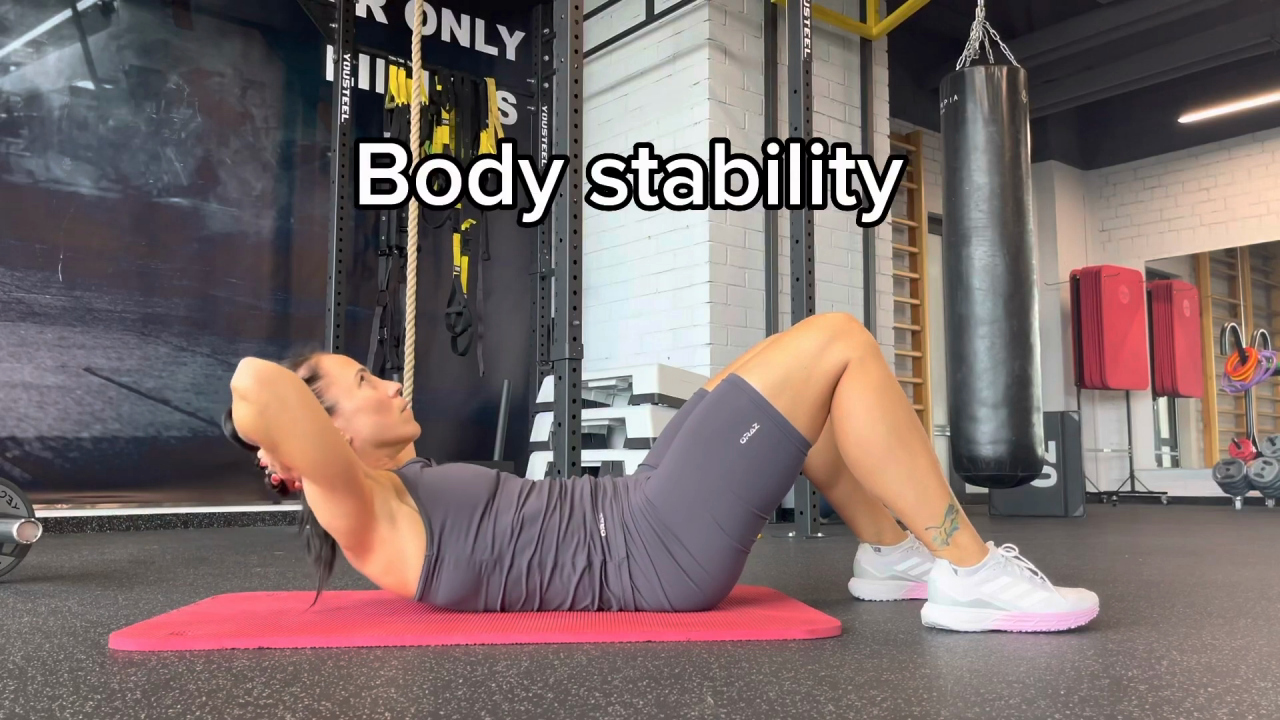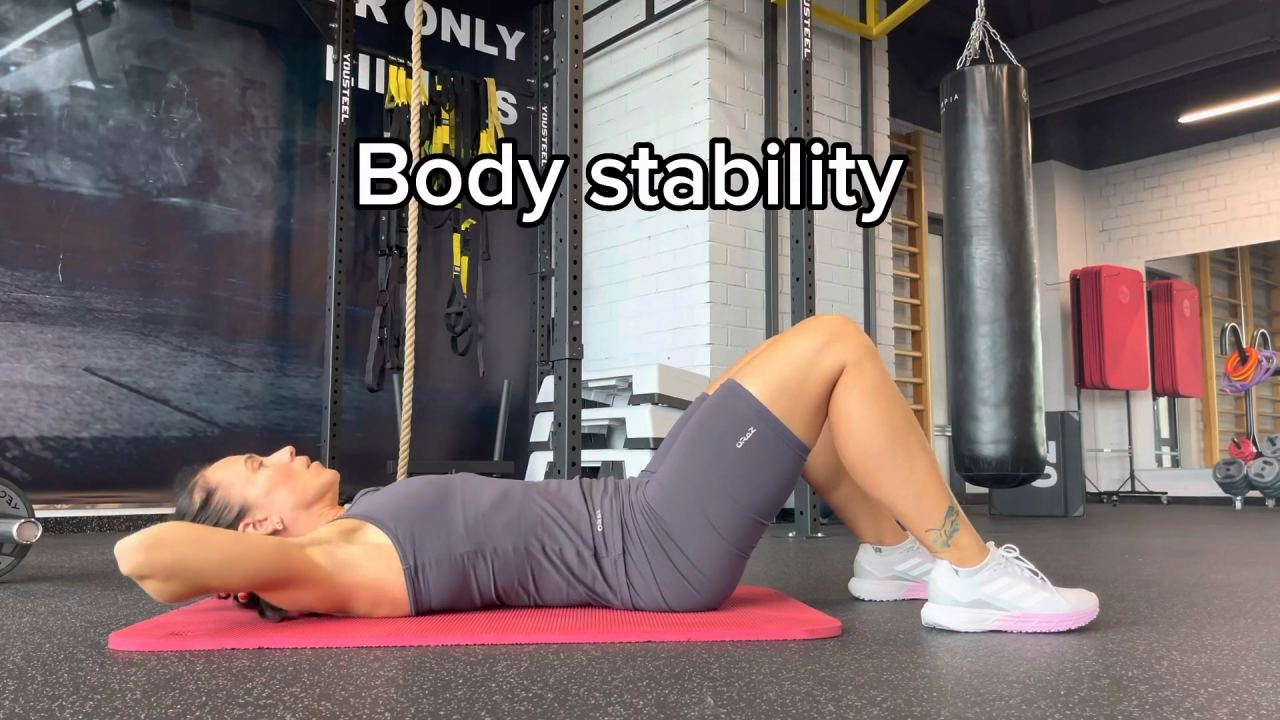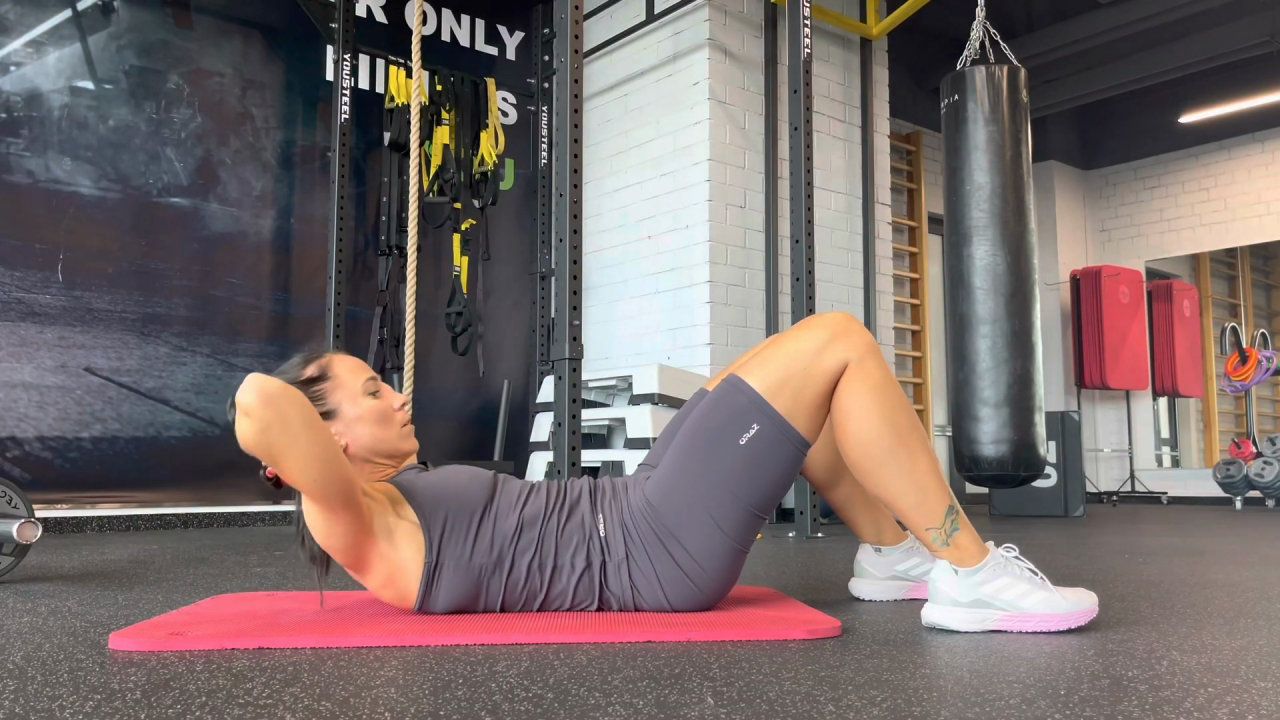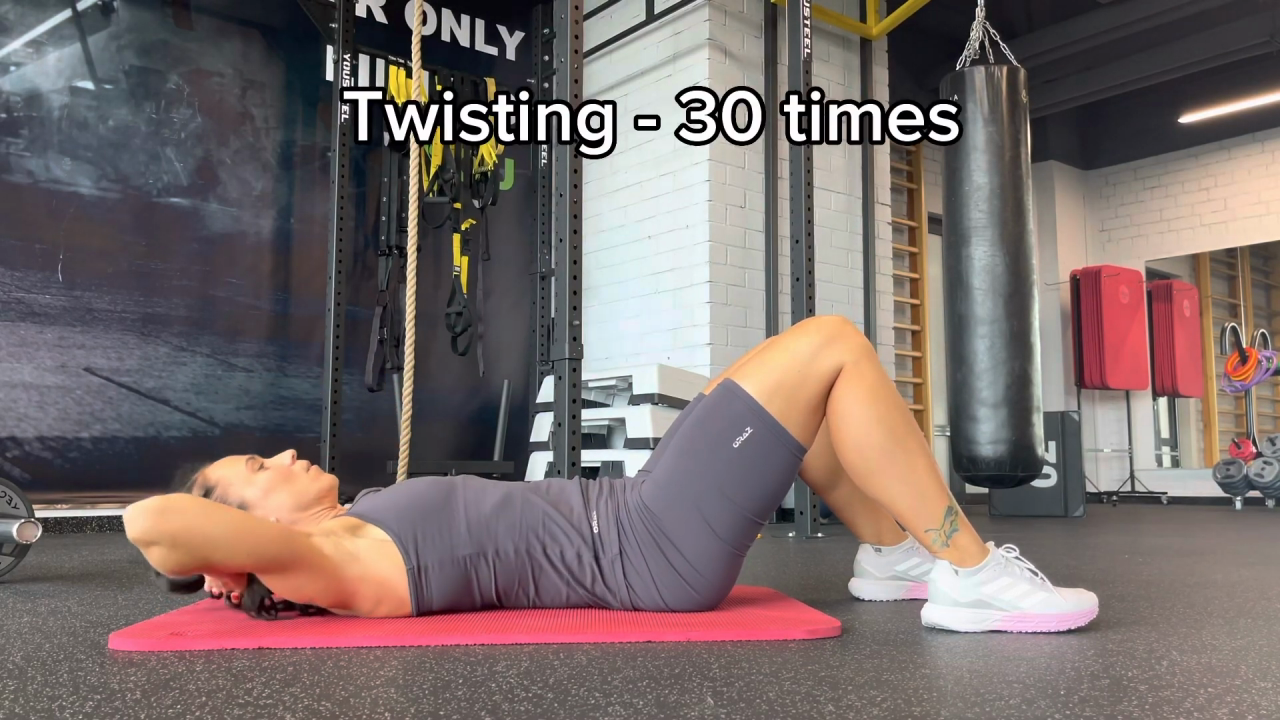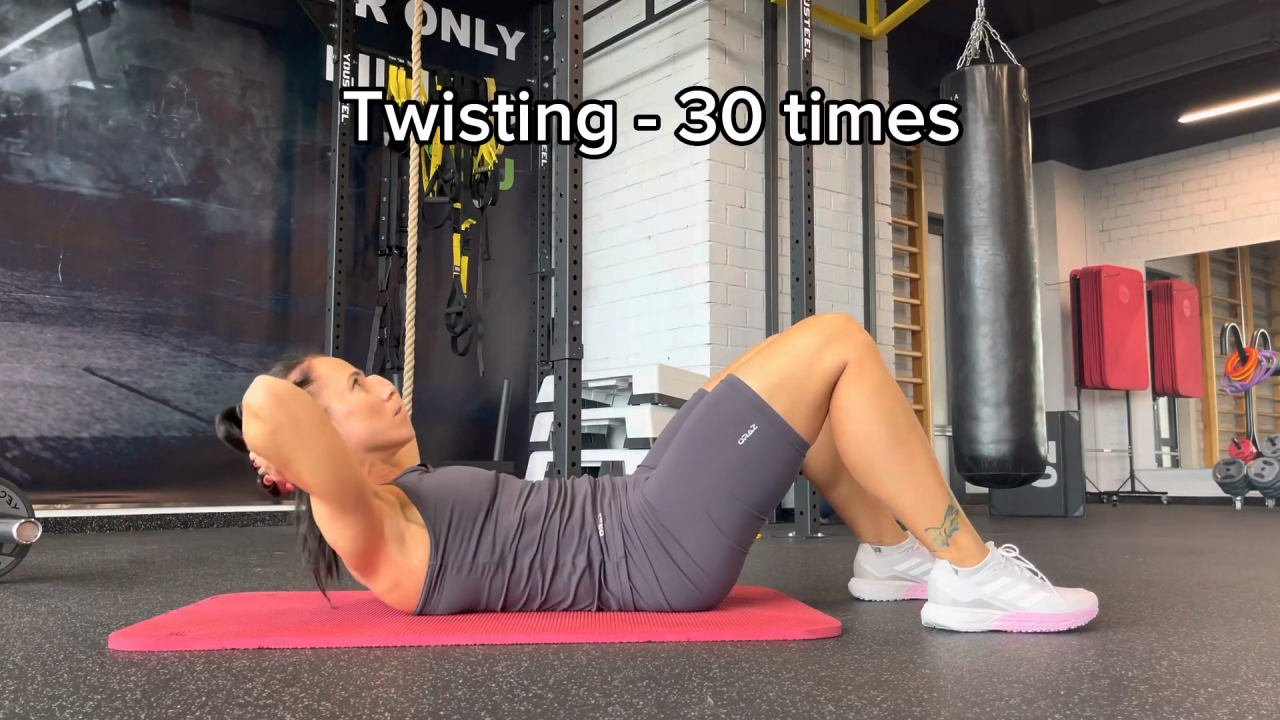
dt=1s
person 1, frame 1
left shoulder: (399, 493)
right shoulder: (369, 515)
right elbow: (256, 385)
right wrist: (285, 448)
left hip: (639, 524)
right hip: (658, 556)
left knee: (814, 374)
right knee: (841, 343)
left ankle: (891, 556)
right ankle: (971, 576)
person 1, frame 2
left shoulder: (356, 533)
right shoulder: (336, 569)
right elbow: (143, 555)
right wrist: (227, 554)
left hip: (639, 520)
right hip: (661, 550)
left knee: (809, 372)
right knee: (837, 344)
left ankle: (890, 557)
right ankle: (972, 575)
person 1, frame 3
left shoulder: (387, 503)
right shoulder: (362, 529)
right elbow: (260, 401)
right wrist: (286, 459)
left hip: (637, 522)
right hip: (658, 552)
left knee: (813, 376)
right knee: (841, 343)
left ankle: (892, 555)
right ankle: (972, 576)
person 1, frame 4
left shoulder: (356, 532)
right shoulder: (338, 568)
right elbow: (149, 521)
right wrist: (231, 558)
left hip: (633, 521)
right hip: (658, 551)
left knee: (806, 373)
right knee: (834, 344)
left ankle: (892, 557)
right ankle: (971, 576)
person 1, frame 5
left shoulder: (399, 501)
right shoulder: (373, 532)
right elbow: (267, 404)
right wrist: (283, 439)
left hip: (635, 522)
right hip: (658, 555)
left knee: (812, 372)
right knee: (839, 344)
left ankle: (892, 555)
right ankle: (971, 576)
